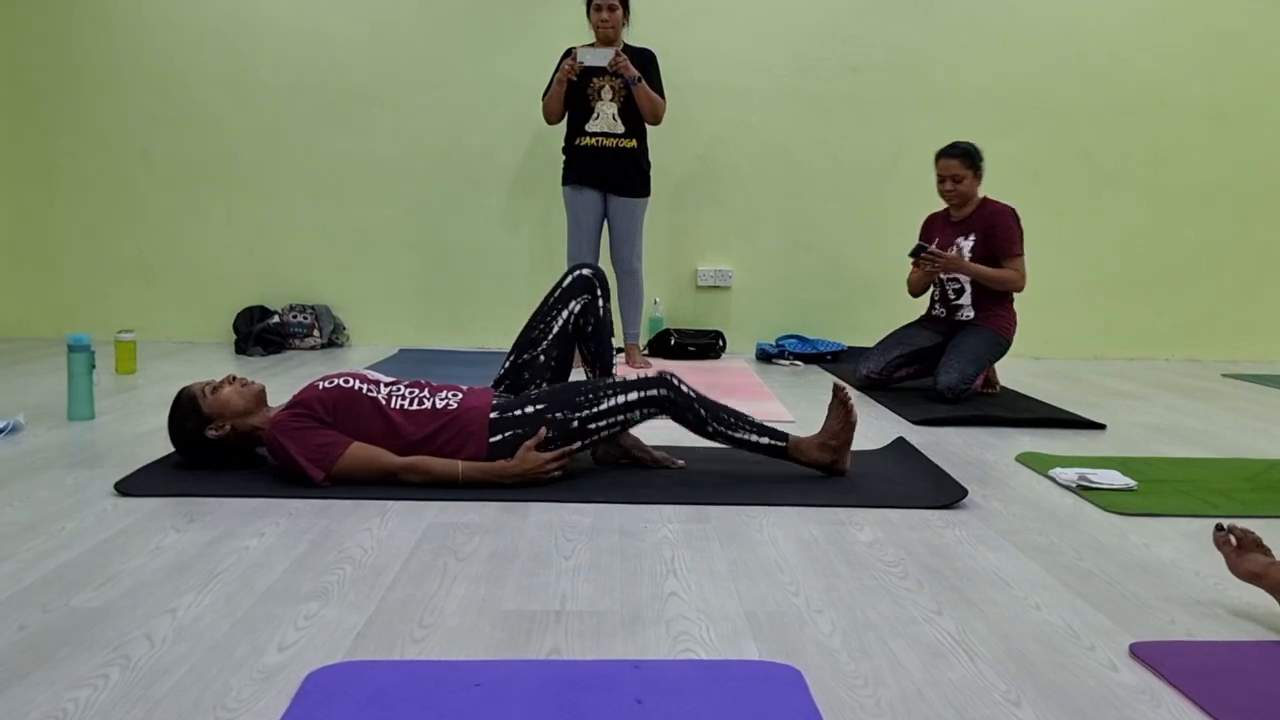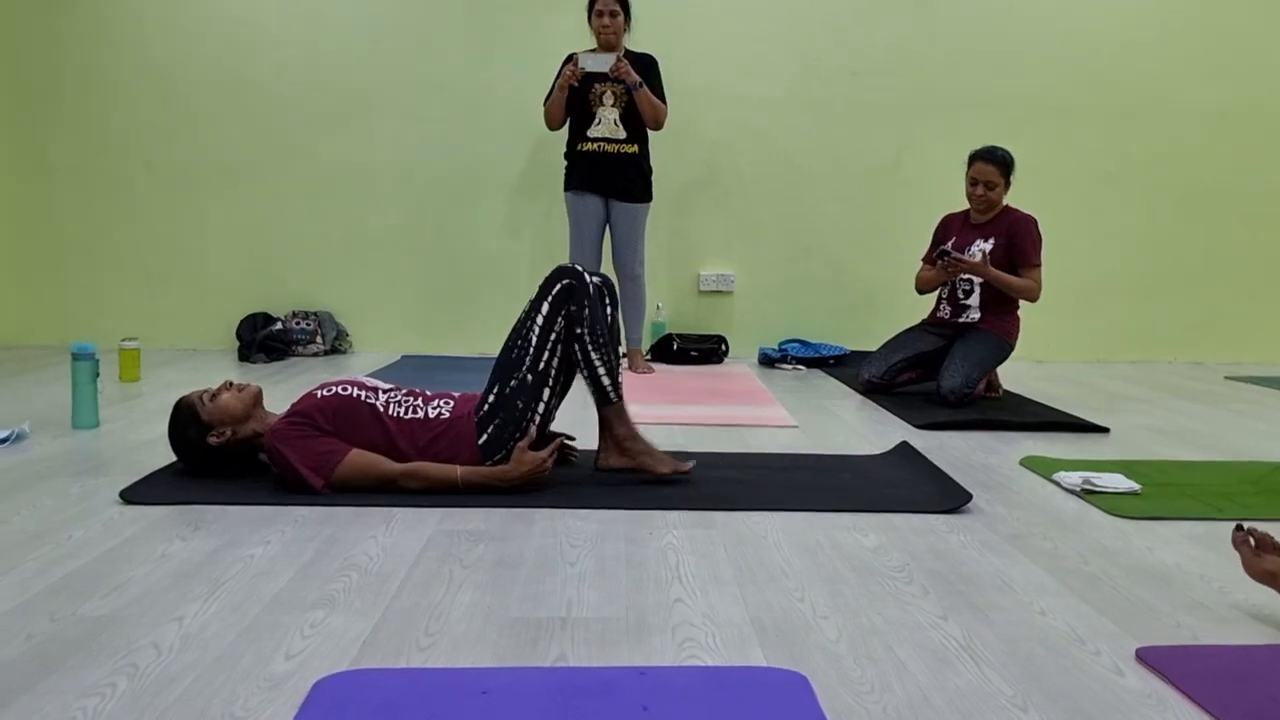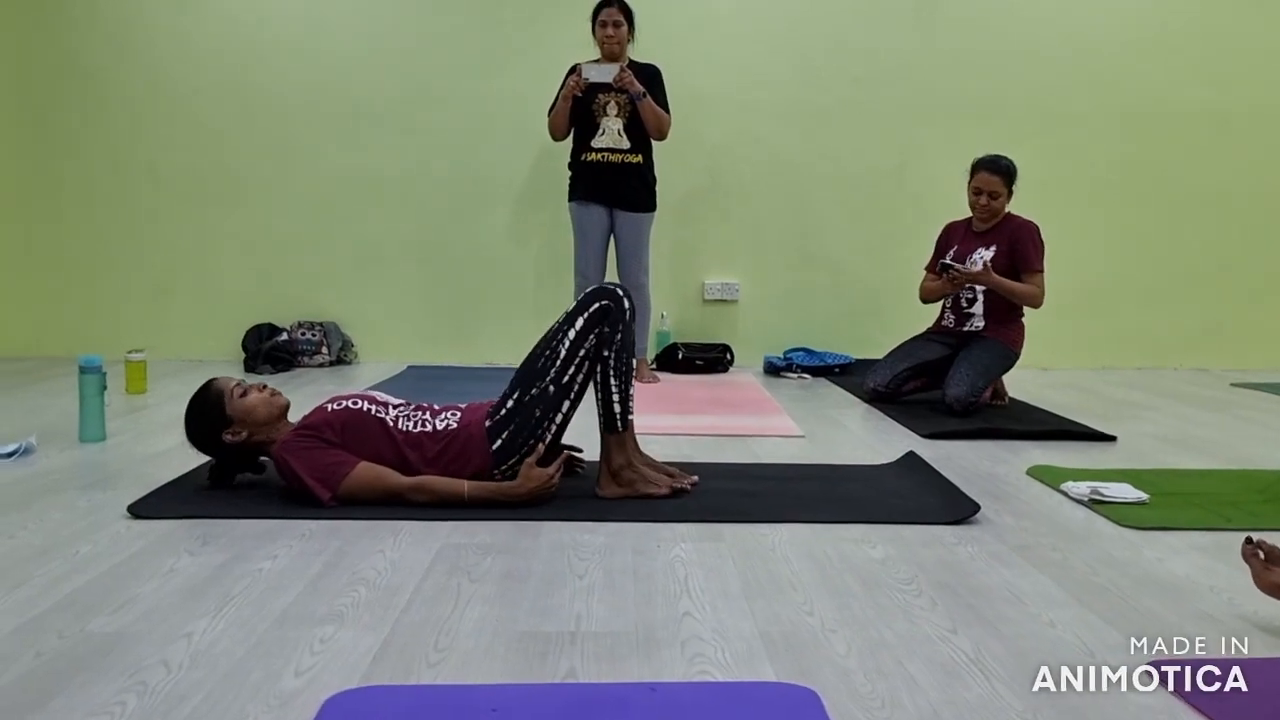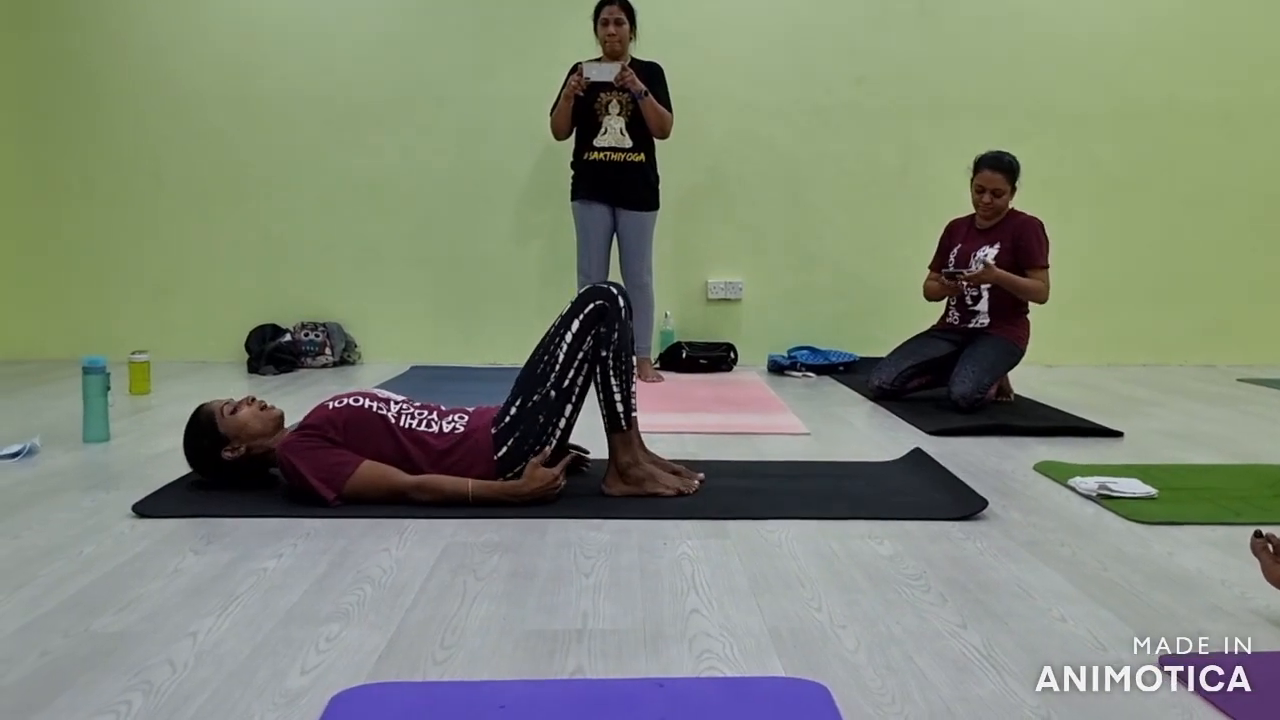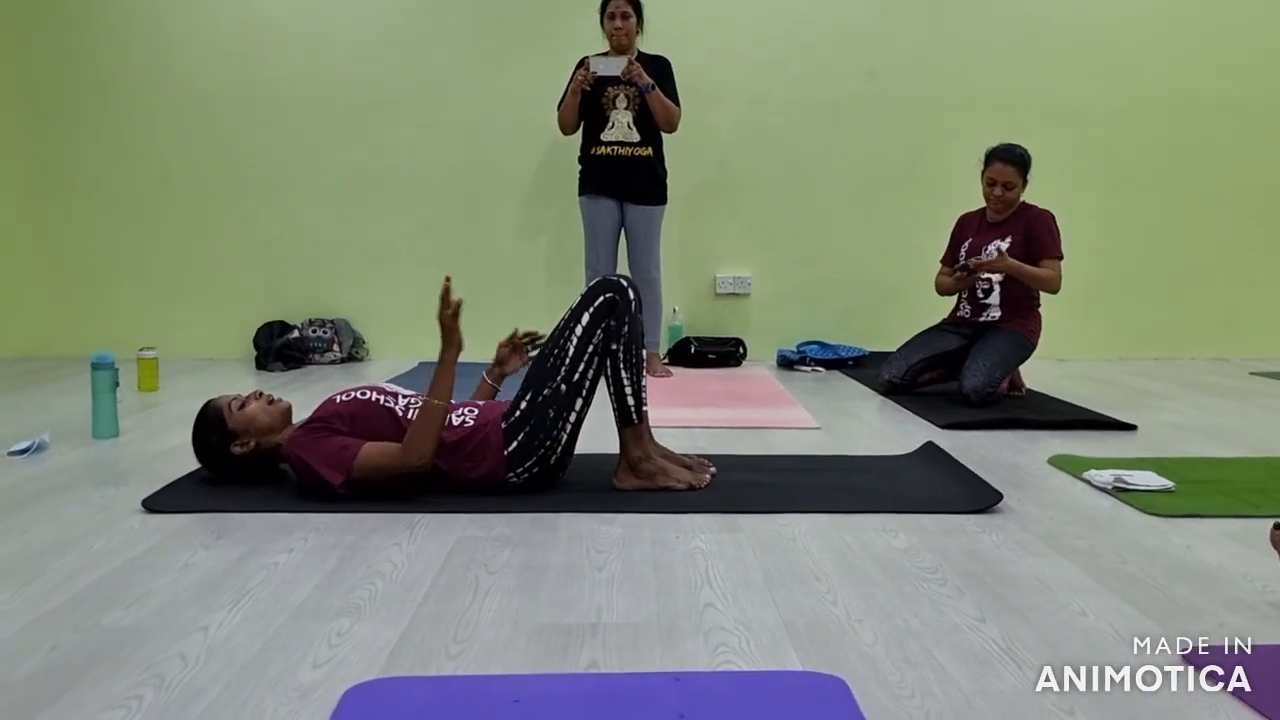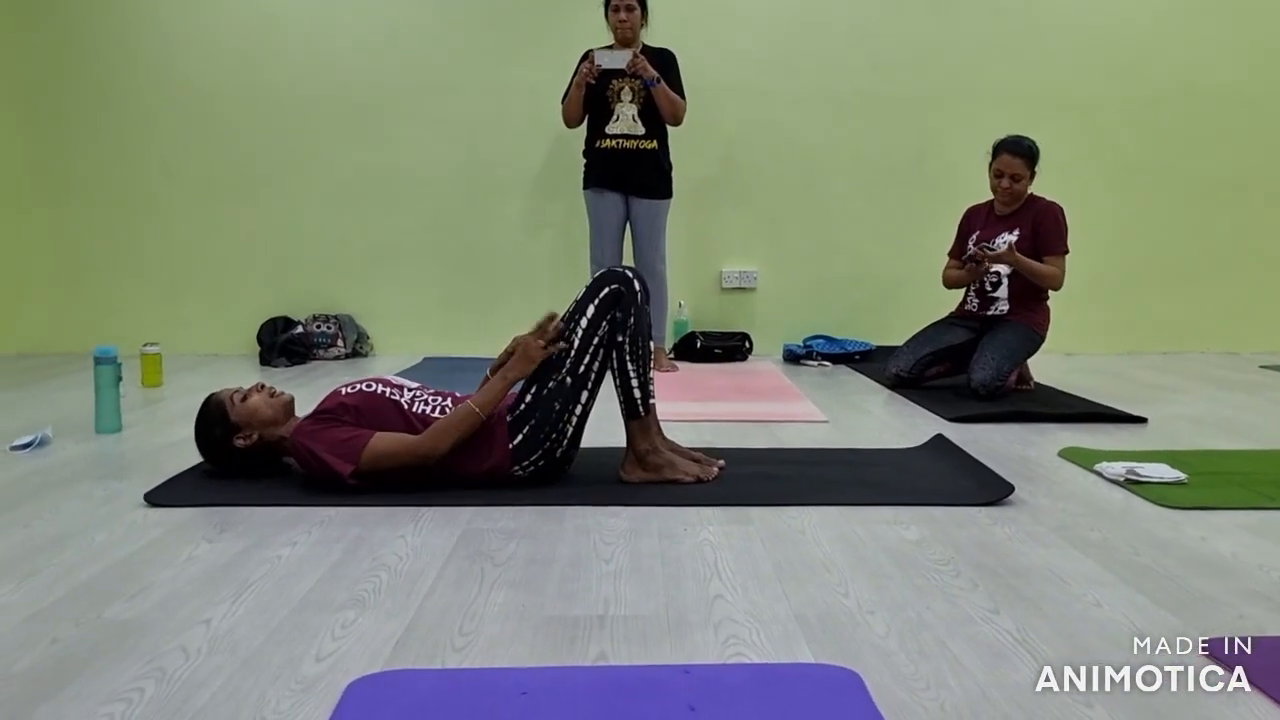
dt=0.5s
person 1, frame 1
left shoulder: (303, 410)
right shoulder: (288, 436)
right elbow: (401, 468)
right wrist: (502, 473)
left hip: (496, 404)
right hip: (496, 436)
left knee: (585, 280)
right knee: (659, 387)
left ankle: (612, 437)
right ankle: (806, 450)
person 1, frame 2
left shoulder: (298, 419)
right shoulder: (289, 444)
right elbow: (400, 474)
left wrist: (537, 433)
right wrist: (503, 476)
left hip: (475, 416)
right hip: (489, 440)
left knee: (595, 287)
right knee: (567, 282)
left ankle: (615, 444)
right ankle: (622, 442)
person 1, frame 3
left shoulder: (311, 431)
right shoulder: (296, 454)
right elbow: (407, 489)
left wrist: (539, 442)
right wrist: (510, 491)
left hip: (492, 430)
right hip: (499, 450)
left knee: (608, 303)
right knee: (607, 307)
left ankle: (625, 456)
right ankle: (619, 472)
person 1, frame 4
left shoulder: (310, 436)
right shoulder: (299, 455)
right elbow: (412, 487)
left wrist: (548, 439)
right wrist: (513, 489)
left hip: (492, 430)
right hip: (504, 454)
left knee: (607, 300)
right knee: (599, 306)
left ankle: (631, 454)
right ankle: (625, 469)
person 1, frame 5
left shoulder: (319, 431)
right shoulder: (309, 451)
right elbow: (415, 459)
left wrist: (497, 373)
right wrist: (449, 356)
left hip: (505, 429)
right hip: (518, 452)
left knee: (614, 292)
right knee: (609, 301)
left ankle: (642, 448)
right ankle: (637, 464)
person 1, frame 6
left shoulder: (322, 426)
right shoulder: (314, 443)
right elbow: (429, 447)
left wrist: (500, 367)
right wrist: (512, 374)
left hip: (511, 424)
right hip: (523, 446)
left knee: (622, 283)
right knee: (615, 292)
left ankle: (650, 440)
right ankle: (644, 455)
person 2, frame 1
left shoulder: (643, 58)
right shoulder: (573, 56)
left elbow: (657, 117)
right elbow: (550, 118)
left wrist: (632, 75)
right wrist: (561, 80)
left hip: (629, 179)
right hip: (581, 177)
left knee: (628, 264)
right knee: (581, 263)
left ankle: (632, 346)
person 2, frame 2
left shoulder: (644, 64)
right shoulder: (574, 63)
left elbow: (658, 122)
right elbow: (552, 123)
left wrist: (633, 81)
right wrist: (562, 86)
left hip: (631, 183)
right hip: (584, 182)
left knee: (631, 269)
right knee: (582, 268)
left ankle: (635, 351)
person 2, frame 3
left shoulder: (648, 74)
right shoulder: (578, 72)
left elbow: (661, 131)
right elbow: (556, 133)
left wrist: (637, 91)
right wrist: (567, 95)
left hip: (635, 192)
right hip: (588, 192)
left knee: (635, 278)
right knee: (587, 277)
left ankle: (640, 360)
person 2, frame 4
left shoulder: (650, 72)
right shoulder: (581, 71)
left elbow: (664, 130)
right elbow: (559, 133)
left wrist: (638, 89)
right wrist: (569, 94)
left hip: (638, 191)
right hip: (590, 190)
left knee: (639, 277)
right knee: (591, 277)
left ankle: (644, 359)
person 2, frame 5
left shoulder: (657, 65)
right shoulder: (588, 66)
left elbow: (671, 124)
right elbow: (566, 127)
left wrist: (646, 84)
right wrist: (575, 89)
left hip: (645, 185)
right hip: (598, 185)
left knee: (647, 271)
right knee: (599, 271)
left ankle: (652, 353)
person 2, frame 6
left shoulder: (662, 59)
right shoulder: (592, 59)
left elbow: (676, 116)
right elbow: (571, 120)
left wrist: (651, 76)
right wrist: (580, 82)
left hip: (651, 179)
right hip: (603, 179)
left knee: (652, 264)
right knee: (604, 265)
left ankle: (658, 347)
person 3, frame 1
left shoulder: (999, 216)
right shoulder: (933, 223)
left elbow: (1017, 280)
right elbow: (914, 289)
left wrist: (963, 267)
right wrist: (926, 273)
left hip: (987, 324)
right hip: (938, 322)
left knee: (950, 385)
right knee: (866, 373)
left ankle: (978, 370)
right ankle: (946, 362)
person 3, frame 2
left shoulder: (1020, 225)
right shoulder: (950, 223)
left elbow: (1032, 290)
right elbow: (920, 285)
left wrist: (986, 272)
right wrist: (941, 273)
left hip: (990, 328)
right hip: (941, 324)
left knee: (953, 389)
right knee: (870, 377)
left ankle: (980, 374)
right ankle: (952, 364)
person 3, frame 3
left shoulder: (1022, 231)
right shoulder: (952, 231)
left elbow: (1036, 297)
right elbow: (925, 292)
left wrist: (991, 280)
right wrist: (945, 285)
left hip: (995, 337)
right hip: (947, 332)
left knee: (958, 397)
right knee: (876, 385)
left ankle: (987, 382)
right ankle: (958, 372)
person 3, frame 4
left shoulder: (1026, 228)
right shoulder: (955, 228)
left elbow: (1041, 292)
right elbow: (928, 289)
left wrist: (997, 276)
right wrist: (945, 287)
left hip: (1001, 333)
right hip: (952, 330)
left knee: (964, 394)
right knee: (880, 383)
left ankle: (991, 379)
right ankle: (962, 370)
person 3, frame 5
left shoulder: (1037, 220)
right shoulder: (966, 222)
left elbow: (1053, 282)
right elbow: (940, 283)
left wrist: (1009, 265)
right wrist: (958, 282)
left hip: (1012, 327)
right hip: (963, 323)
left knee: (975, 388)
right knee: (890, 376)
left ankle: (1002, 373)
right ankle: (974, 363)
person 3, frame 6
left shoulder: (1046, 213)
right shoulder: (974, 215)
left elbow: (1056, 279)
right elbow: (948, 277)
left wrist: (1014, 260)
right wrist: (969, 274)
left hip: (1020, 320)
right hip: (970, 317)
left knee: (984, 382)
right knee: (898, 370)
left ankle: (1012, 367)
right ankle: (980, 357)
